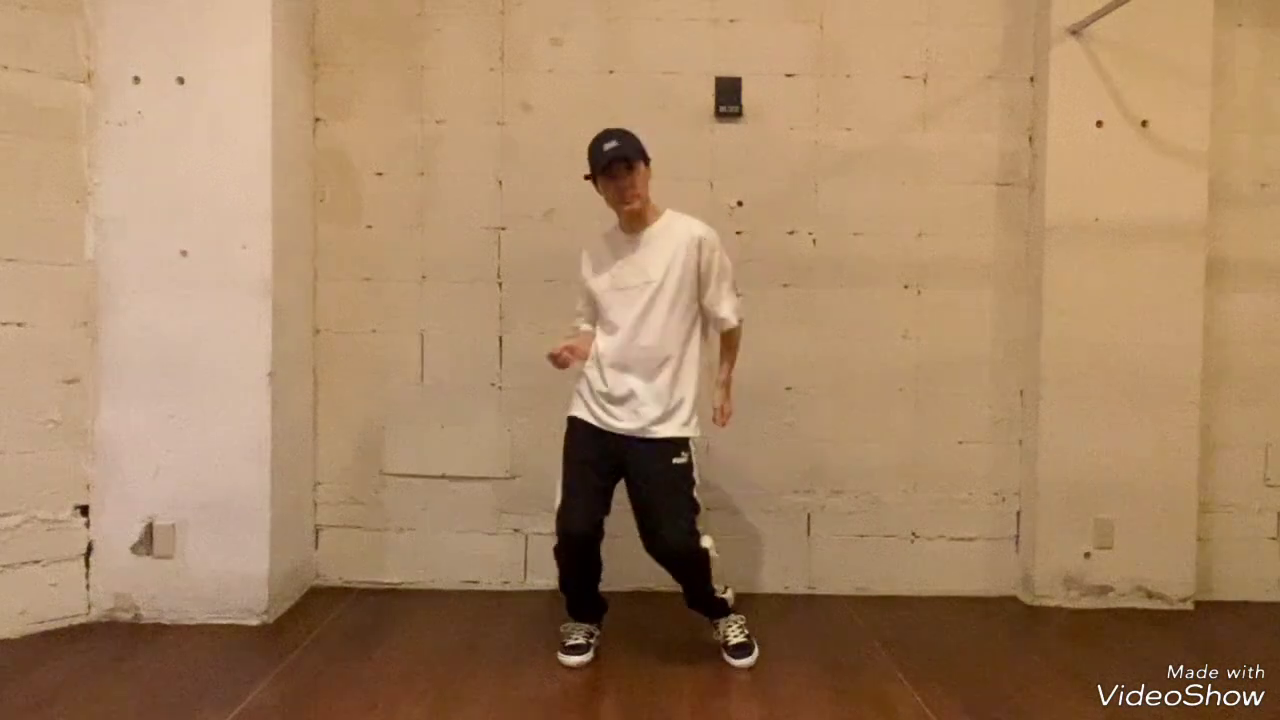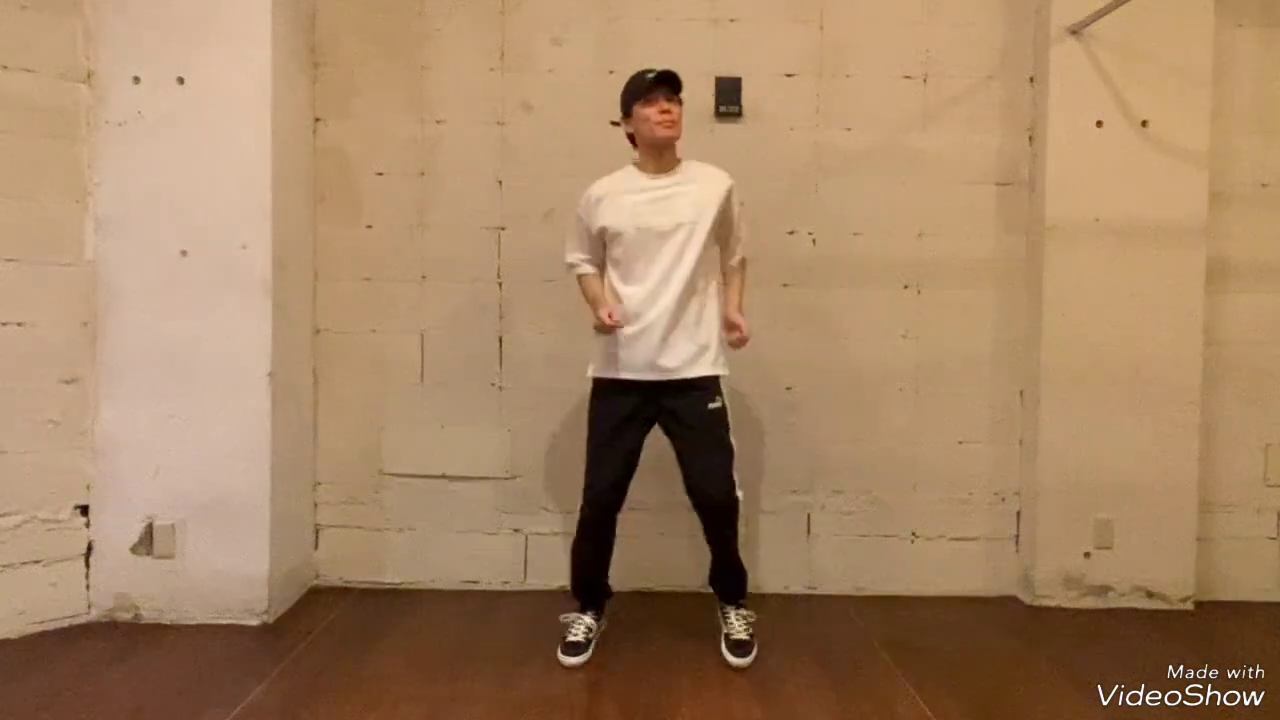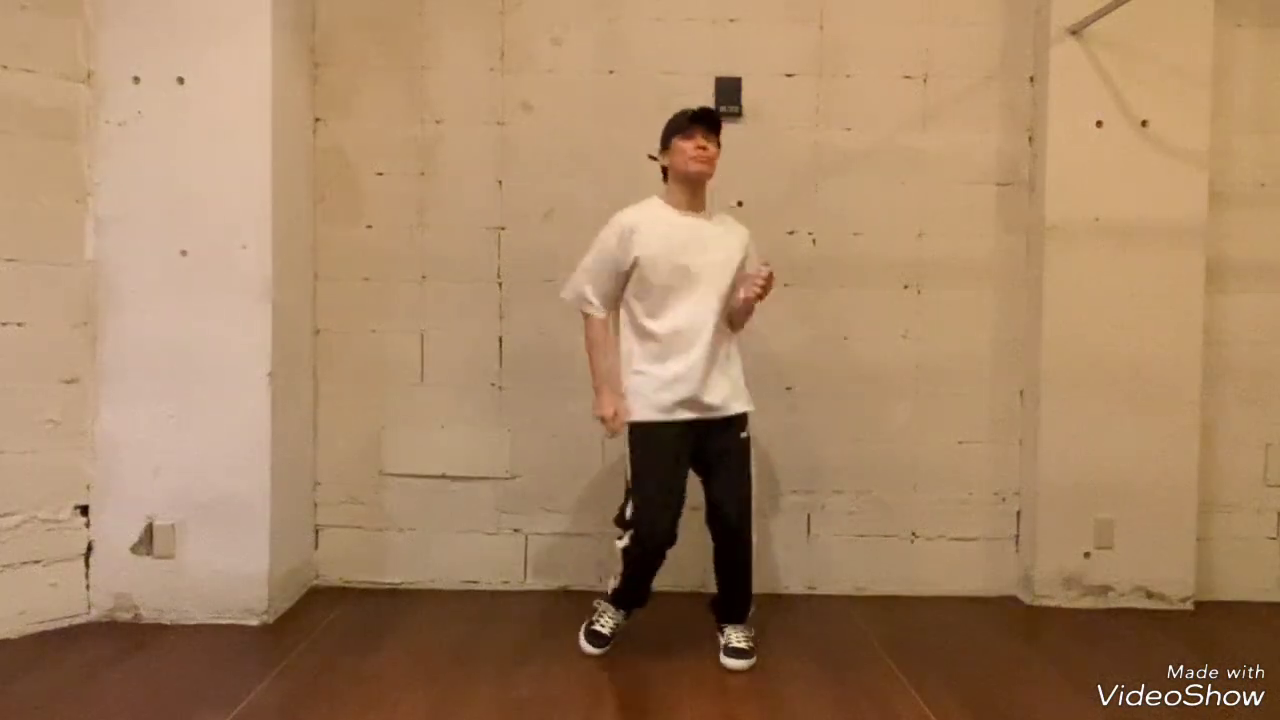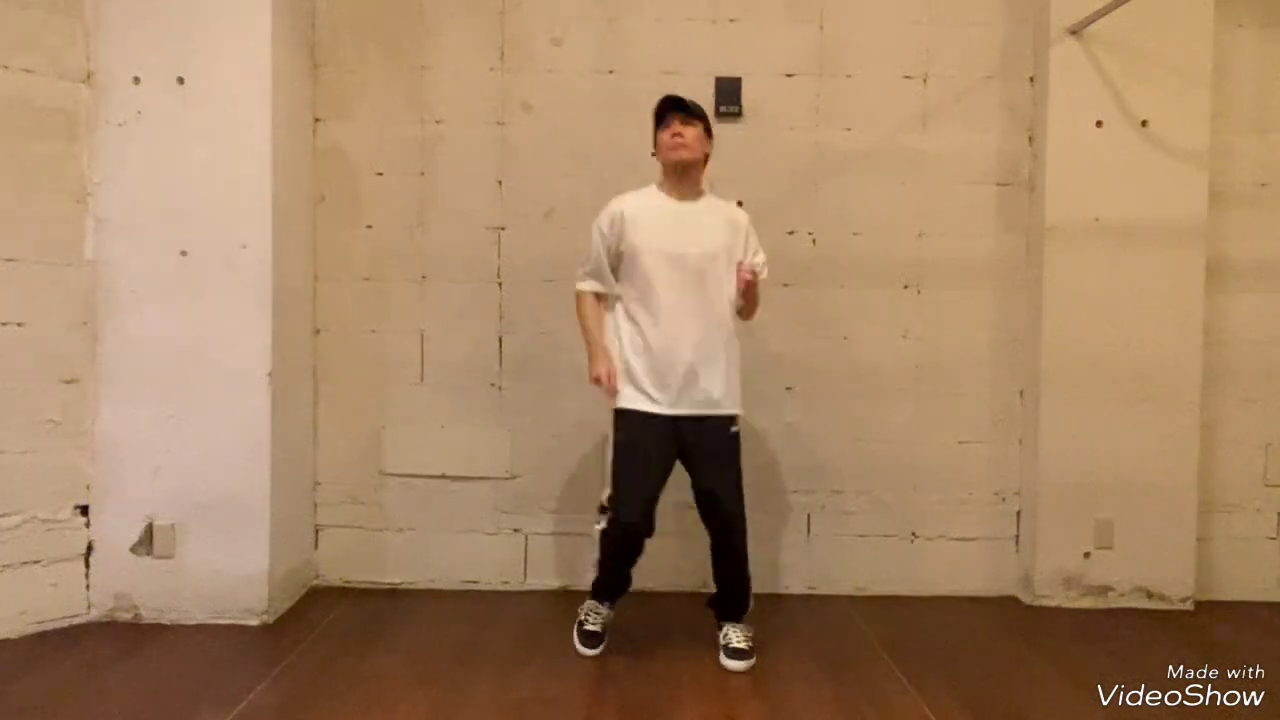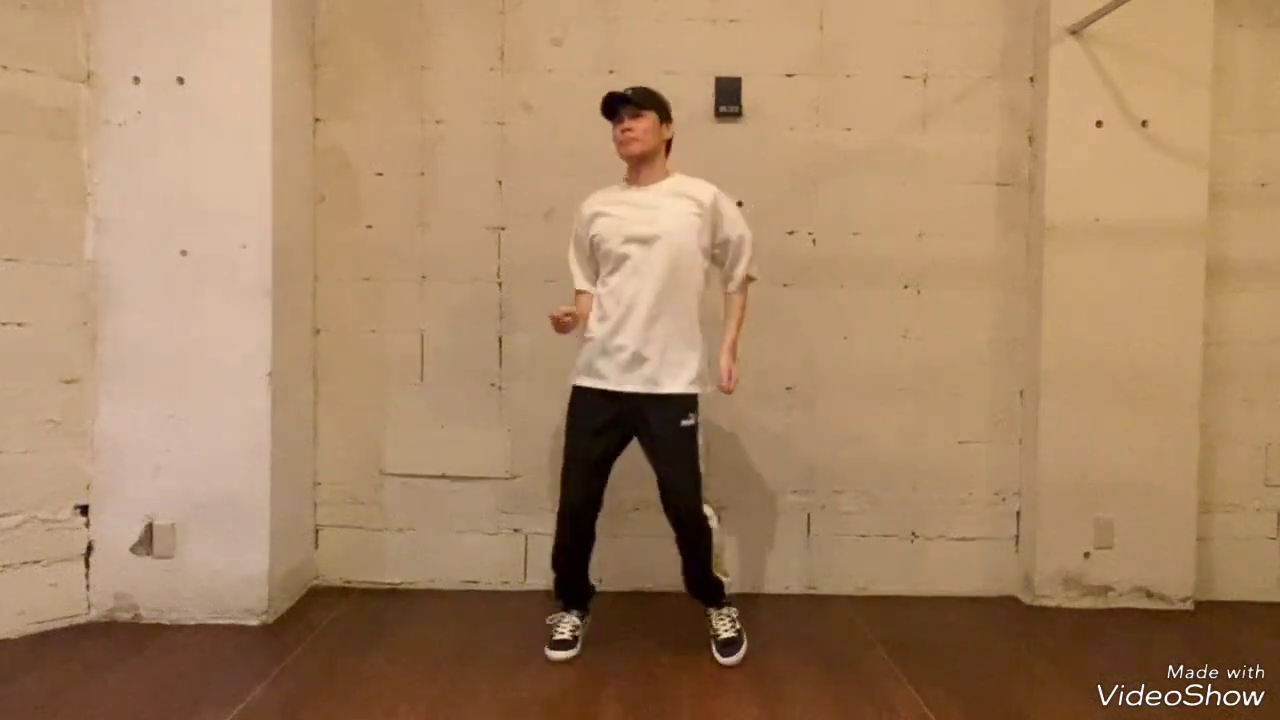
dt=0.2s
person 1, frame 1
left shoulder: (694, 238)
right shoulder: (595, 253)
left elbow: (726, 319)
left wrist: (724, 384)
right wrist: (575, 348)
left hip: (662, 423)
right hip: (593, 417)
left knee: (673, 540)
right knee: (575, 531)
left ankle: (722, 615)
right ankle: (584, 619)
person 1, frame 2
left shoulder: (715, 185)
right shoulder: (602, 196)
left elbow: (733, 258)
right elbow: (584, 264)
left wrist: (732, 310)
right wrist: (599, 305)
left hip: (694, 369)
right hip: (619, 371)
left knee: (714, 492)
right knee: (600, 494)
left ankle: (733, 604)
right ankle: (587, 608)
person 1, frame 3
left shoulder: (733, 236)
right shoulder: (631, 226)
right elbow: (593, 304)
left wrist: (751, 300)
right wrist: (605, 390)
left hip: (723, 406)
right hip: (653, 406)
left knee: (733, 523)
right knee: (654, 528)
left ankle: (733, 621)
right ankle: (617, 605)
person 1, frame 4
left shoulder: (734, 221)
right shoulder: (624, 213)
left elbow: (743, 312)
right elbow: (590, 286)
left wrist: (750, 289)
right wrist: (599, 355)
left hip: (715, 402)
right hip: (643, 398)
left knee: (728, 519)
right knee: (630, 516)
left ankle: (732, 619)
right ankle: (601, 600)
person 1, frame 5
left shoulder: (704, 199)
right shoulder: (595, 209)
left elbow: (739, 272)
left wrist: (729, 348)
right wrist: (576, 318)
left hip: (672, 382)
right hip: (599, 378)
left knee: (684, 502)
right knee: (577, 500)
left ankle: (717, 606)
right ankle: (571, 608)
